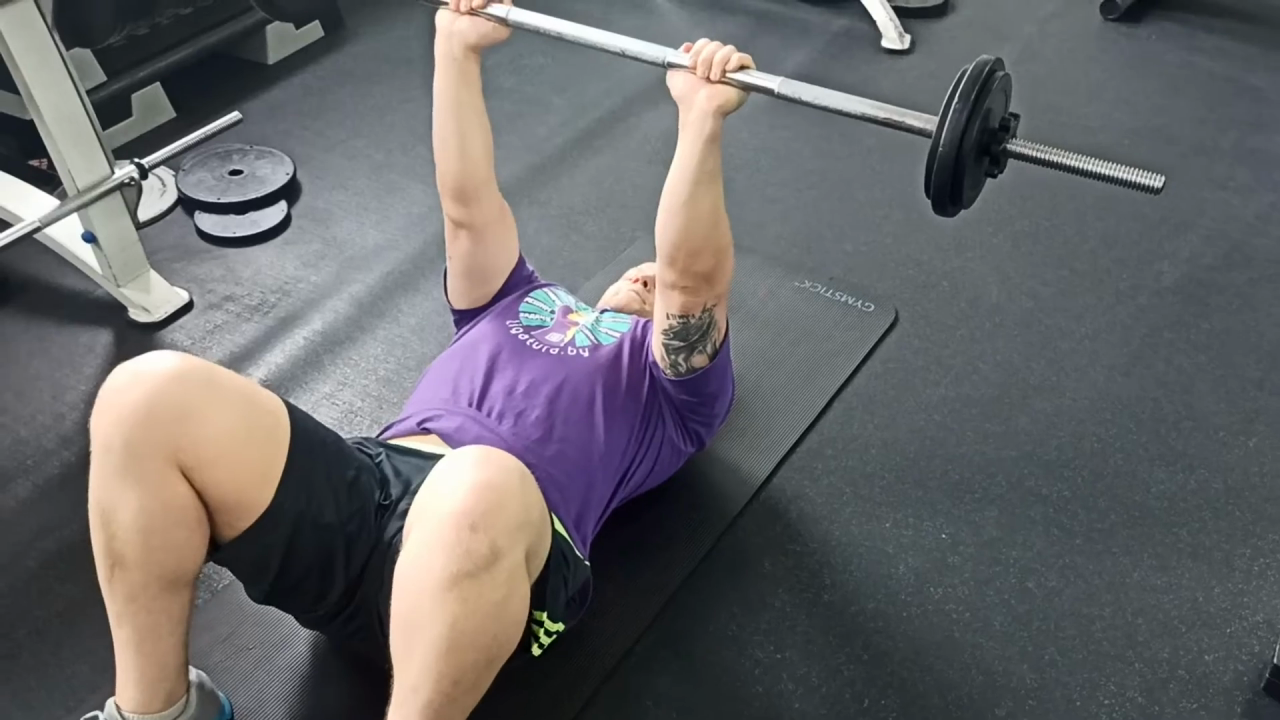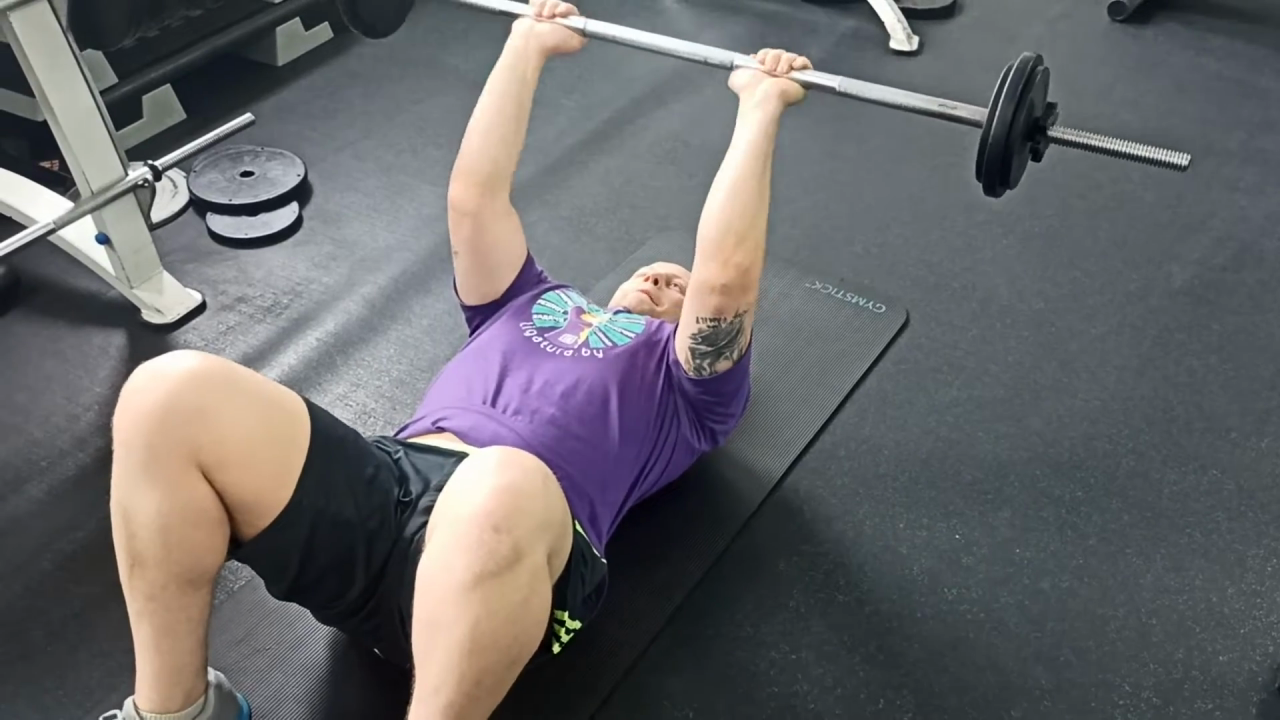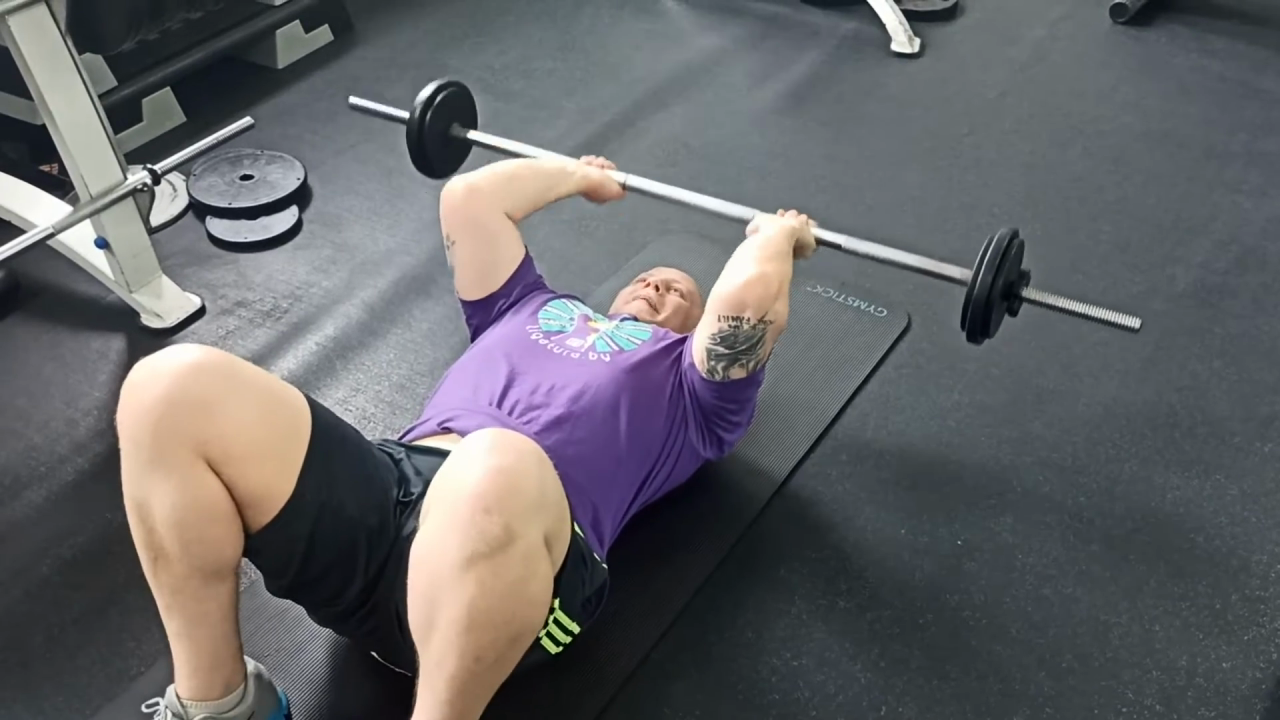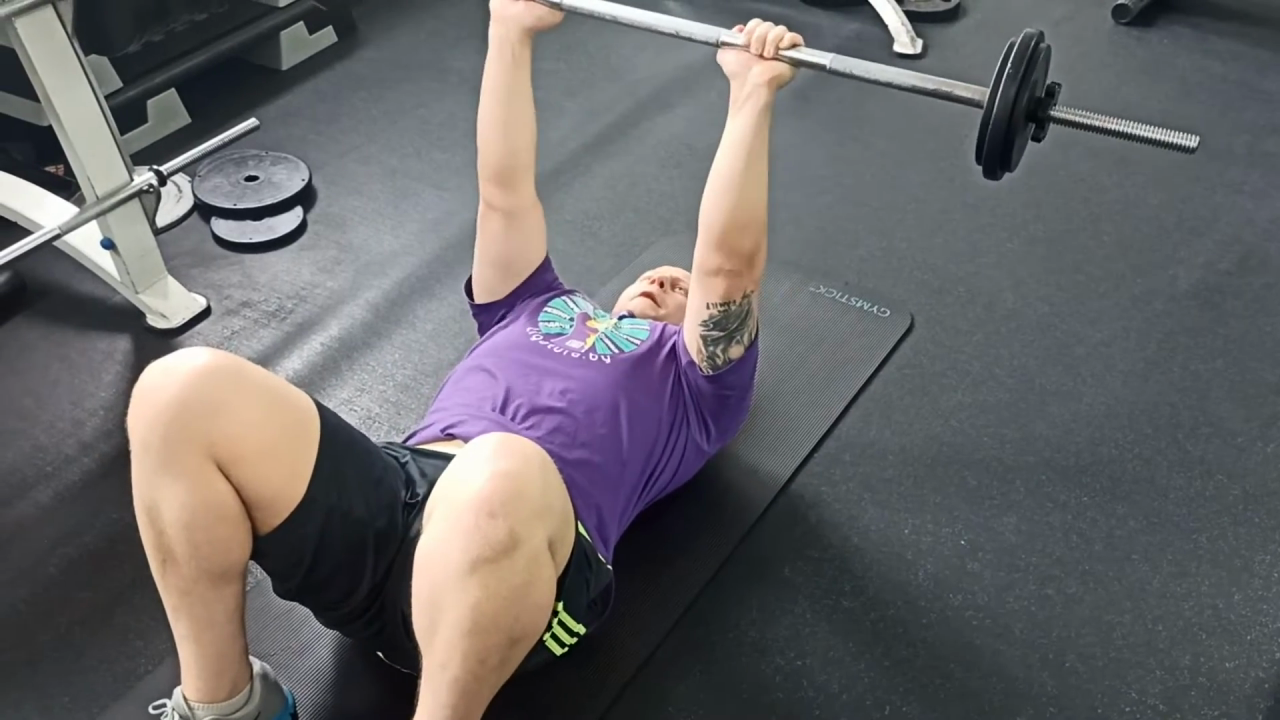
dt=1s
person 1, frame 1
left shoulder: (680, 379)
right shoulder: (521, 304)
left elbow: (694, 278)
right elbow: (469, 205)
left wrist: (701, 117)
left hip: (491, 524)
right hip: (366, 488)
left knee: (475, 491)
right knee: (148, 394)
person 1, frame 2
left shoulder: (688, 377)
right shoulder: (532, 304)
left elbow: (725, 277)
right elbow: (473, 200)
left wrist: (759, 107)
left hip: (506, 520)
right hip: (381, 487)
left knee: (497, 495)
right knee: (169, 395)
person 1, frame 3
left shoulder: (692, 383)
right shoulder: (541, 311)
left elbow: (747, 295)
right elbow: (466, 200)
left wrist: (780, 232)
right wrist: (579, 173)
left hip: (515, 538)
right hip: (392, 486)
left knee: (493, 471)
right knee: (174, 389)
person 1, frame 4
left shoulder: (693, 381)
right shoulder: (537, 310)
left elbow: (729, 263)
right elbow: (506, 194)
left wrist: (752, 94)
left hip: (513, 532)
right hip: (389, 493)
left knee: (498, 478)
right knee: (181, 390)
